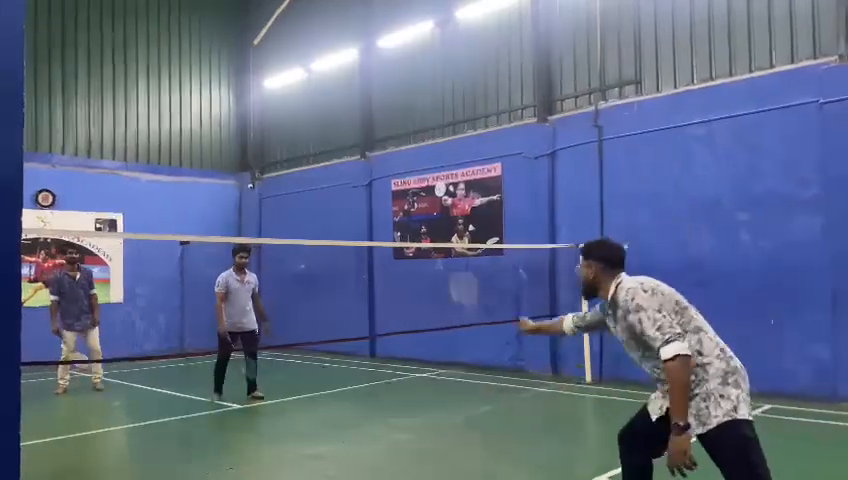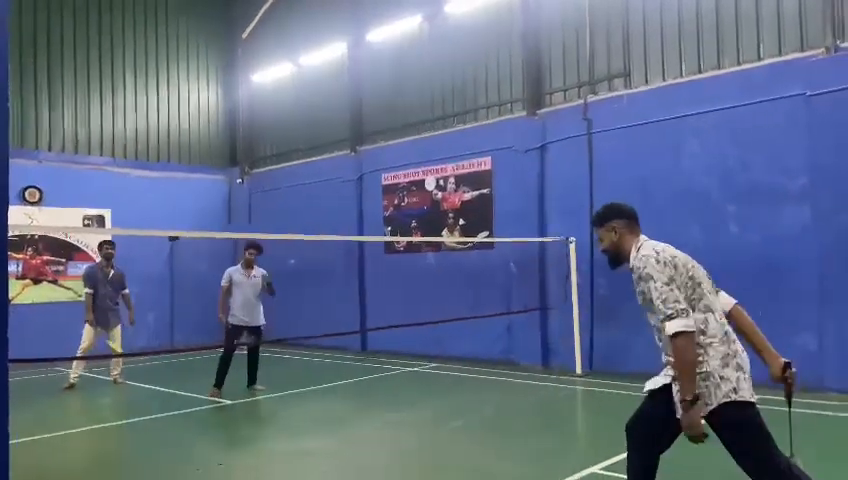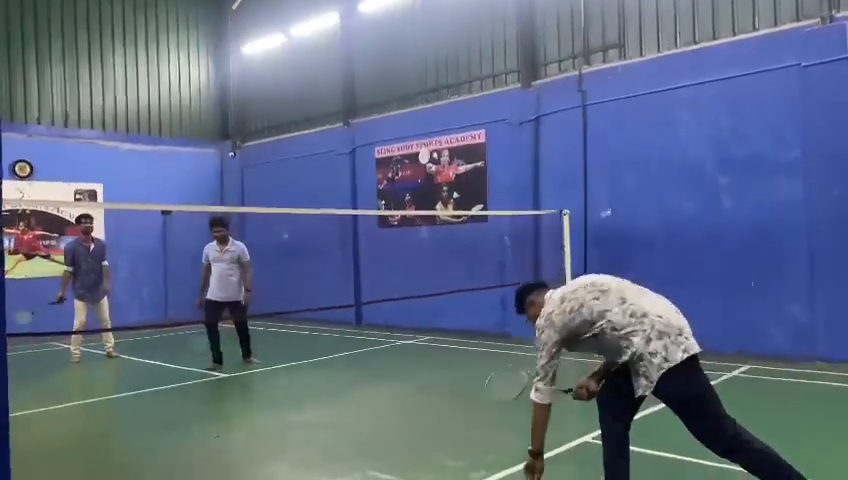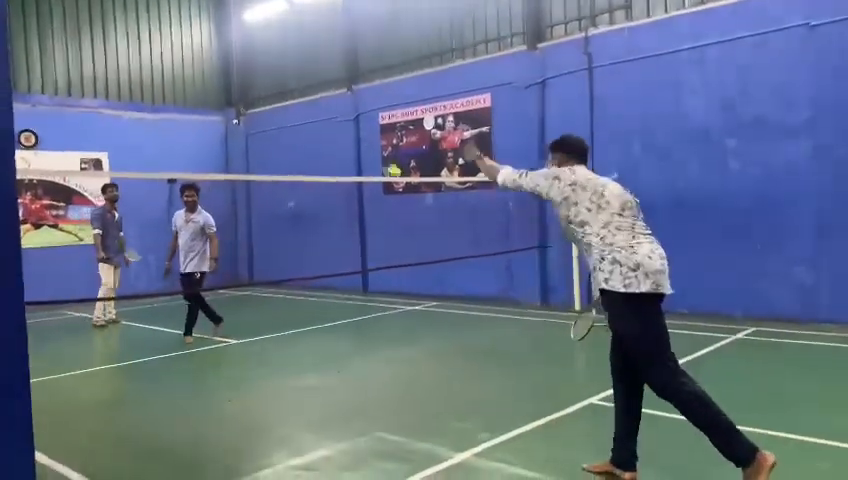
dt=0.7s
person 1, frame 1
left shoulder: (635, 294)
right shoulder: (613, 304)
left elbow: (677, 354)
right elbow: (574, 322)
left wrist: (680, 430)
right wrist: (536, 327)
left hip: (717, 390)
right knee: (632, 443)
person 1, frame 2
left shoulder: (648, 259)
right shoulder: (653, 258)
left elbow: (681, 330)
right elbow: (726, 306)
left wrist: (689, 401)
right wrist: (771, 359)
left hip: (714, 375)
right hip: (691, 373)
right knee: (641, 433)
person 1, frame 3
left shoulder: (550, 318)
right shoulder: (577, 292)
left elbow: (543, 390)
left wrist: (536, 453)
right wrist: (597, 378)
left hip: (661, 348)
right hip: (665, 334)
left knee: (724, 437)
right knee: (611, 405)
person 1, frame 4
left shoulder: (557, 179)
right shoulder: (611, 186)
left elbow: (508, 176)
left wrist: (478, 157)
right wrist: (614, 308)
left hip: (624, 281)
right hip: (646, 273)
left knee: (665, 376)
right knee: (625, 370)
person 2, frame 1
left shoulder: (253, 278)
right shoulder: (224, 277)
right elbow: (219, 302)
left wrist: (265, 320)
right wrist: (221, 324)
left hip: (250, 326)
right hip: (229, 327)
left knee: (252, 358)
right knee: (222, 359)
left ankle: (252, 390)
right ankle: (217, 392)
person 2, frame 2
left shoulder: (261, 273)
right shoulder: (231, 272)
left elbow: (271, 293)
right elbow: (224, 295)
left wrist: (269, 284)
right wrist: (222, 313)
left hip: (256, 321)
right hip: (235, 320)
left knee: (254, 352)
right knee: (228, 352)
left ankle: (252, 383)
right ankle: (217, 387)
person 2, frame 3
left shoulder: (239, 247)
right shoulder: (208, 249)
left elbow: (247, 270)
right elbow: (205, 272)
left wrist: (247, 291)
right wrist: (201, 294)
left hip: (235, 296)
right hip: (213, 296)
left knee: (241, 325)
right knee: (211, 326)
left ankle: (247, 356)
right ankle: (217, 361)
person 2, frame 4
left shoulder: (205, 218)
right shoulder: (177, 216)
left elbow: (213, 240)
right elbow: (175, 239)
left wrist: (213, 259)
right wrist: (169, 260)
left hip: (198, 266)
right hip: (184, 266)
left knee: (191, 298)
right knee: (192, 297)
left ankle: (188, 332)
right ankle: (216, 319)
person 3, frame 1
left shoulder: (87, 273)
right shoulder: (57, 278)
left elbow: (93, 295)
right elbow: (54, 301)
left wrist: (96, 313)
right wrist: (54, 322)
left hip: (88, 319)
right hip: (69, 322)
left knee: (96, 350)
right knee: (67, 354)
left ankle: (97, 380)
right ankle: (63, 384)
person 3, frame 2
left shoulder: (119, 273)
right shoulder: (90, 271)
left elbow: (125, 294)
right elbow: (88, 294)
left wrist: (131, 312)
right wrist: (89, 314)
left hip: (113, 317)
right hip: (95, 317)
left knee: (117, 348)
right knee: (84, 347)
left ankle: (116, 375)
right ankle: (73, 379)
person 3, frame 3
left shoulder: (100, 245)
right shoulder: (71, 247)
left elbow: (105, 265)
right elbow: (68, 271)
left wrist: (107, 282)
right wrist: (62, 291)
left hip: (99, 290)
right hip: (81, 292)
left knee: (106, 320)
right knee: (79, 323)
left ankle: (109, 349)
right ankle: (75, 353)
person 3, frame 4
left shoulder: (118, 215)
right shoulder: (98, 213)
right elbow: (96, 233)
left wrist: (125, 253)
right wrist: (99, 251)
left hip: (116, 257)
right hip: (106, 257)
left knee: (112, 287)
right knee: (107, 285)
left ankle: (110, 315)
right ankle: (98, 317)
